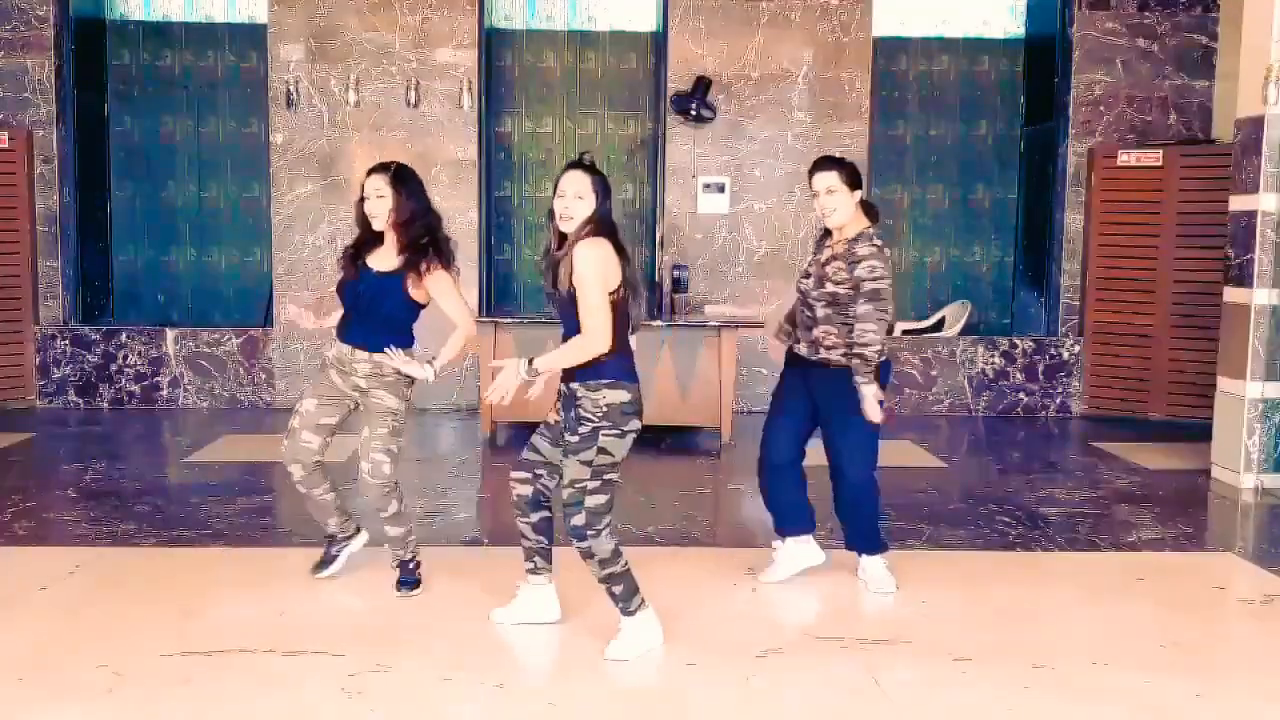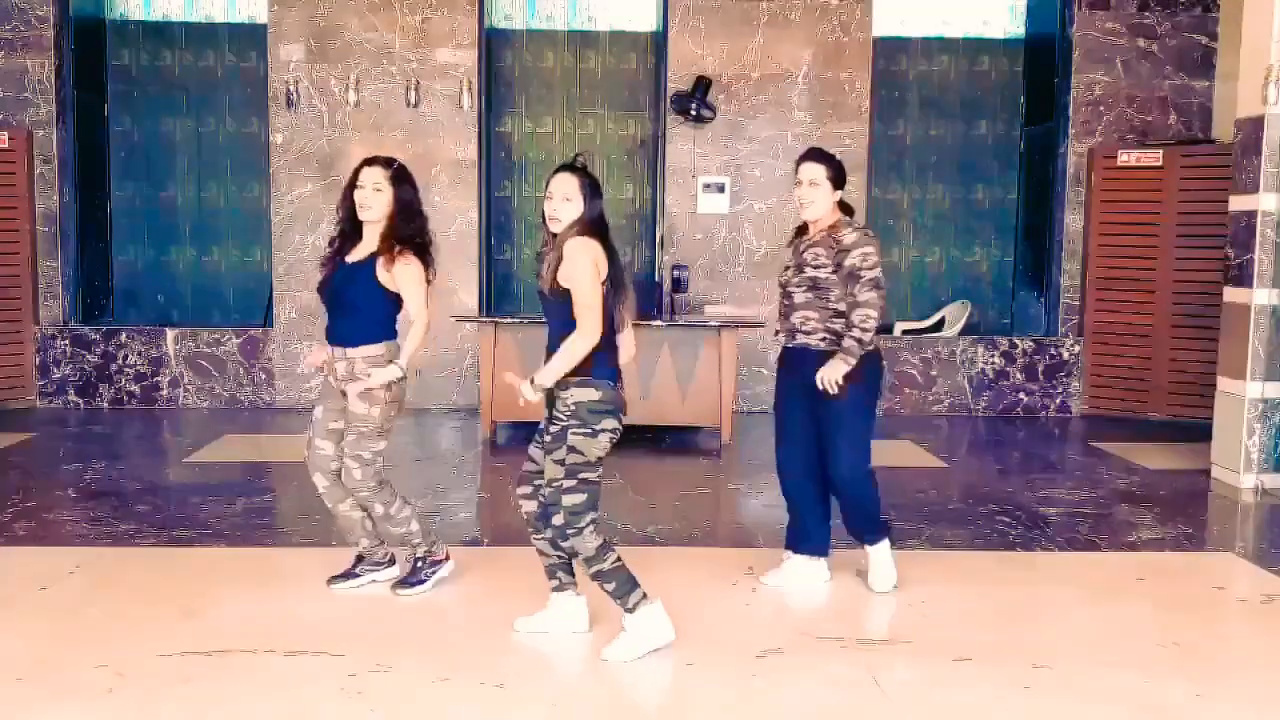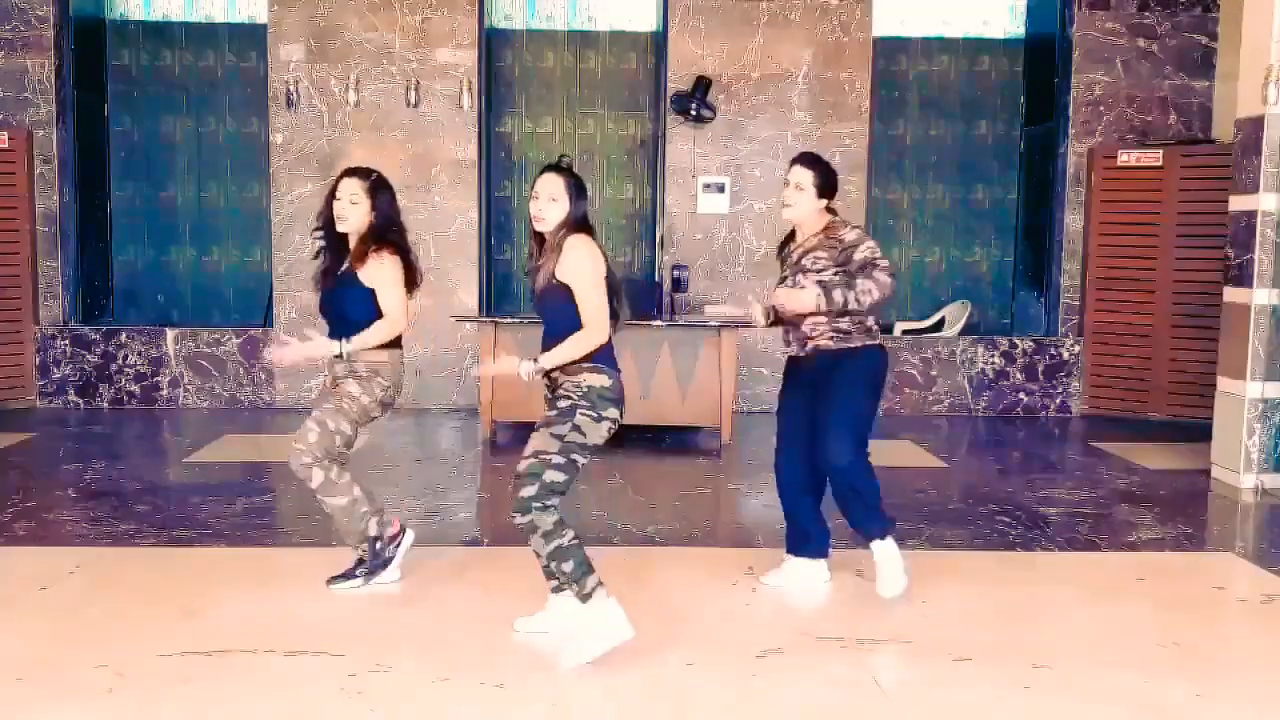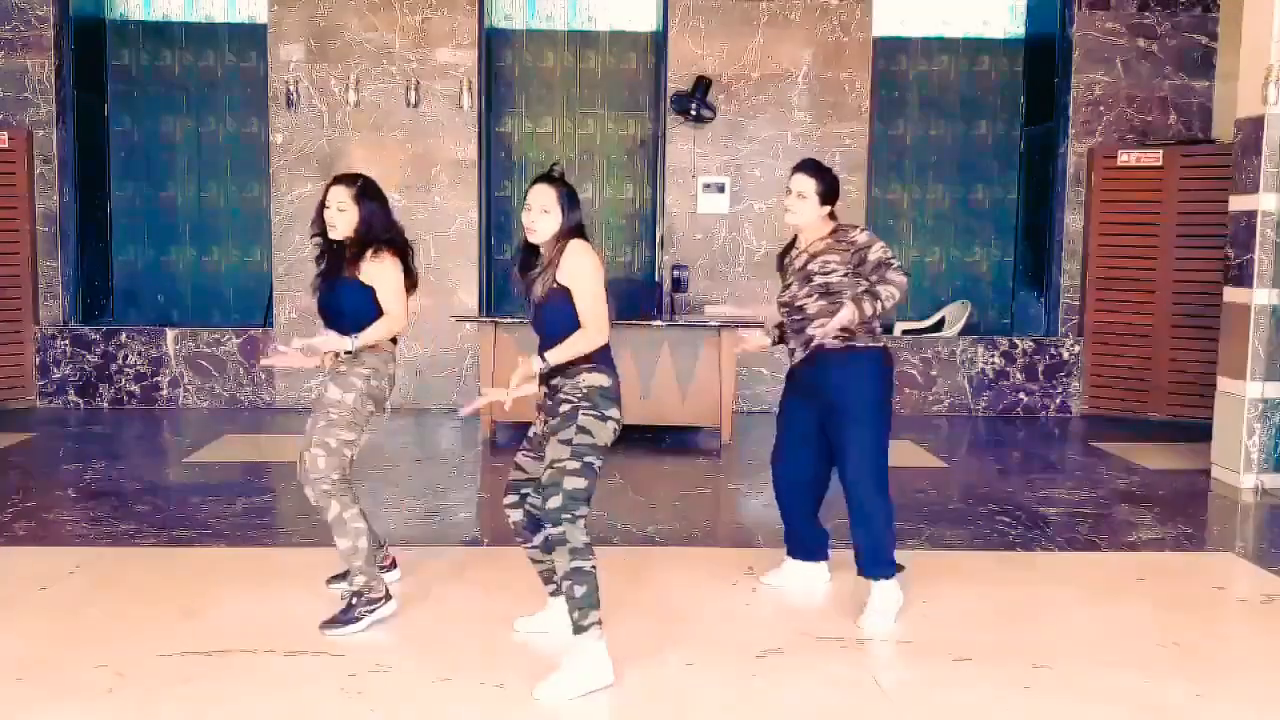
dt=0.2s
person 1, frame 1
left shoulder: (589, 249)
right shoulder: (577, 251)
left elbow: (596, 340)
left wrist: (527, 367)
right wrist: (551, 367)
left hip: (605, 403)
right hip: (581, 398)
left knee: (584, 524)
right knee: (526, 477)
left ankle: (639, 621)
right ankle: (539, 591)
person 1, frame 2
left shoulder: (579, 248)
right shoulder: (591, 253)
left elbow: (588, 332)
right elbow: (622, 342)
left wrist: (540, 379)
left hip: (583, 401)
right hip: (577, 398)
left knee: (572, 523)
right knee: (532, 491)
left ankle: (647, 620)
right ankle: (567, 604)
person 1, frame 3
left shoulder: (577, 245)
right shoulder: (554, 253)
left elbow: (598, 329)
left wrist: (535, 363)
right wrist: (518, 367)
left hip: (587, 390)
right hip: (571, 392)
left knee: (532, 502)
right knee: (532, 496)
left ankle: (599, 613)
right ankle: (564, 605)
person 1, frame 4
left shoulder: (576, 252)
right shoulder: (541, 266)
left elbow: (596, 333)
left wrist: (538, 362)
right wrist: (507, 390)
left hip: (586, 395)
right hip: (561, 398)
left knee: (562, 515)
right knee: (519, 497)
left ankle: (590, 652)
right ankle: (562, 607)
person 2, frame 1
left shoulder: (867, 249)
right shoulder: (827, 241)
left elbow: (872, 315)
left wrist: (865, 383)
right wrist: (785, 329)
left hip: (848, 374)
right hip: (803, 364)
left knee: (852, 469)
right knee: (777, 450)
person 2, frame 2
left shoulder: (850, 237)
right shoulder: (802, 238)
left elbow: (870, 298)
left wrist: (846, 358)
left hip: (840, 367)
right hip: (796, 363)
left knee: (846, 463)
right knee: (794, 462)
person 2, frame 3
left shoulder: (845, 236)
right shoulder: (789, 246)
left elbow: (880, 282)
left wrist: (820, 298)
right wrist: (768, 312)
left hip: (852, 360)
right hip: (804, 366)
left knee: (838, 454)
right knee: (792, 463)
person 2, frame 4
left shoulder: (854, 240)
right shoulder: (789, 257)
left elbow: (895, 281)
left wrist: (856, 309)
right wrist: (770, 334)
left hip: (856, 366)
right hip: (806, 372)
left knee: (861, 472)
right knee: (791, 469)
person 3, frame 1
left shoulder: (423, 265)
right shoulder: (363, 251)
left elbow: (465, 325)
left wrist: (431, 368)
right wrist: (322, 322)
left hip: (385, 376)
right hip: (338, 365)
left knee: (378, 476)
right knee: (298, 454)
person 3, frame 2
left shoulder: (400, 257)
right shoulder: (347, 246)
left elbow: (421, 318)
left wrist: (396, 370)
right wrist: (328, 352)
left hip: (373, 372)
right hip: (338, 370)
left knee: (362, 479)
right knee: (323, 469)
person 3, frame 3
left shoulder: (381, 258)
right shoulder: (341, 256)
left elbow: (396, 322)
left wrist: (335, 348)
right wrist: (309, 348)
left hip: (373, 373)
right hip: (345, 372)
left knee: (306, 454)
right knee: (320, 463)
left ankle: (385, 531)
person 3, frame 4
left shoulder: (380, 257)
right shoulder: (341, 261)
left elbow: (396, 319)
left wrist: (345, 343)
right wrist: (311, 355)
left hip: (364, 374)
right hip: (342, 375)
left knee: (323, 475)
right knee: (321, 475)
left ankle: (370, 593)
right ankle: (378, 559)
